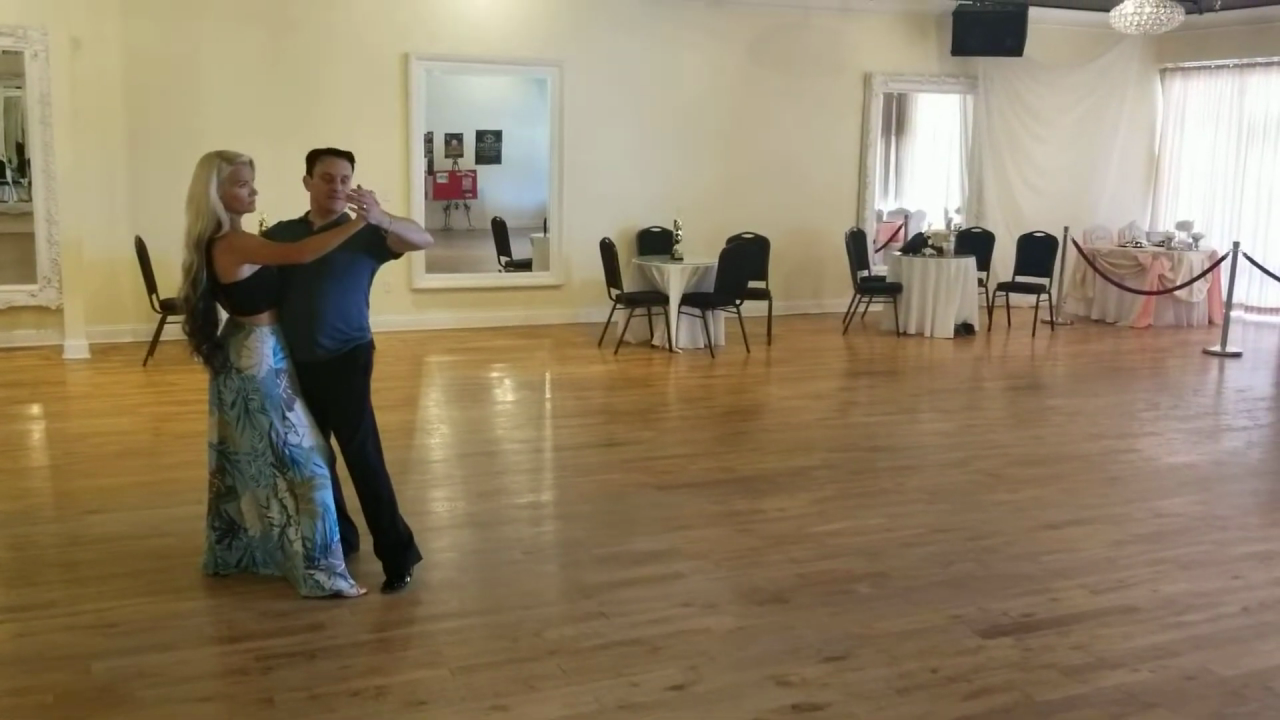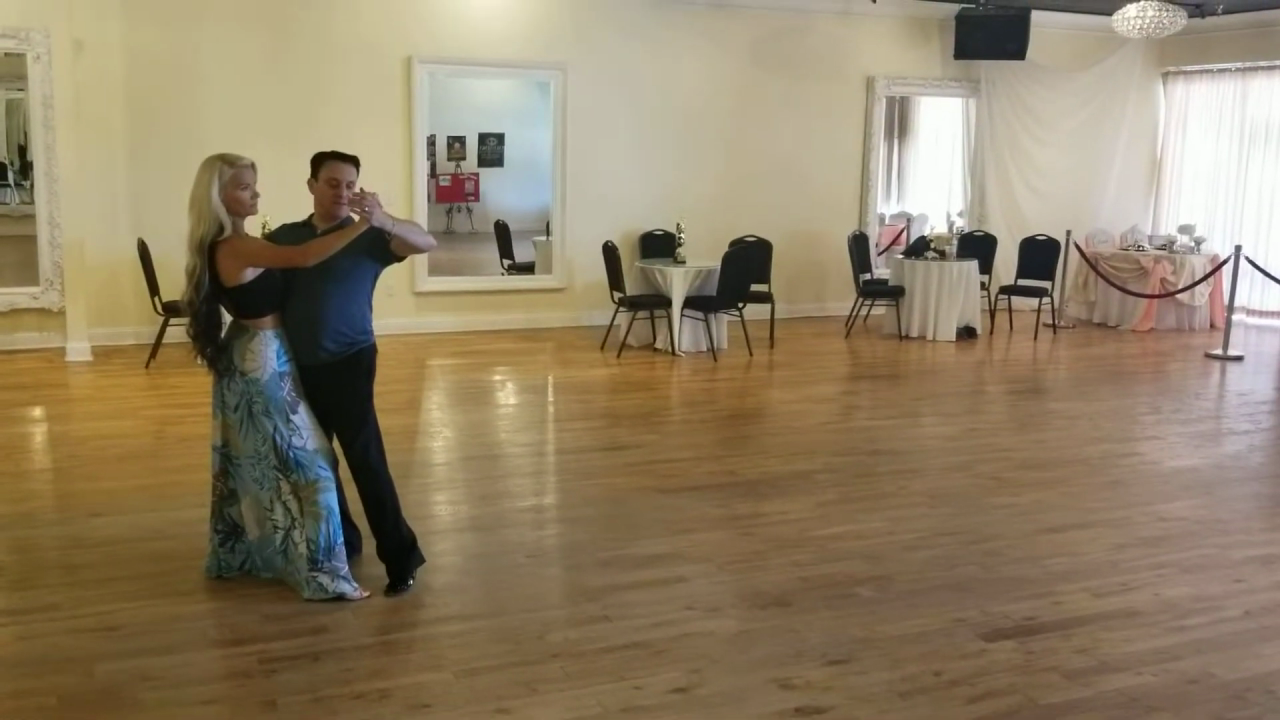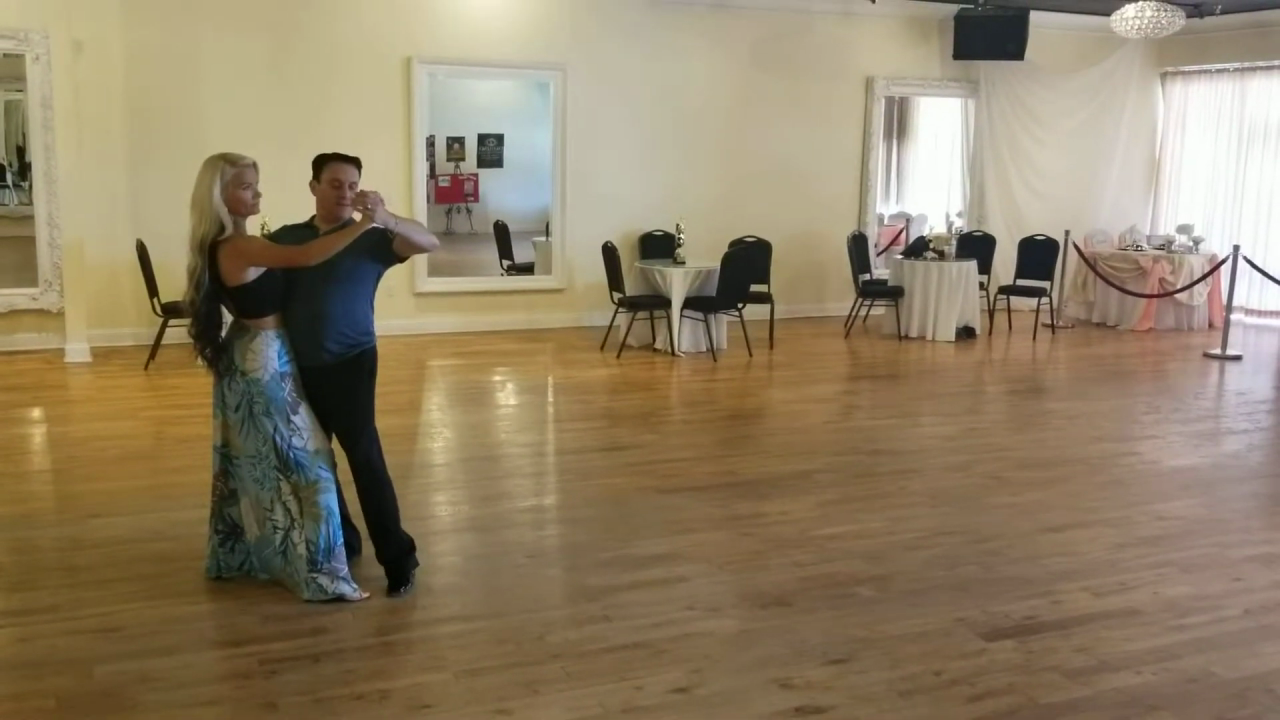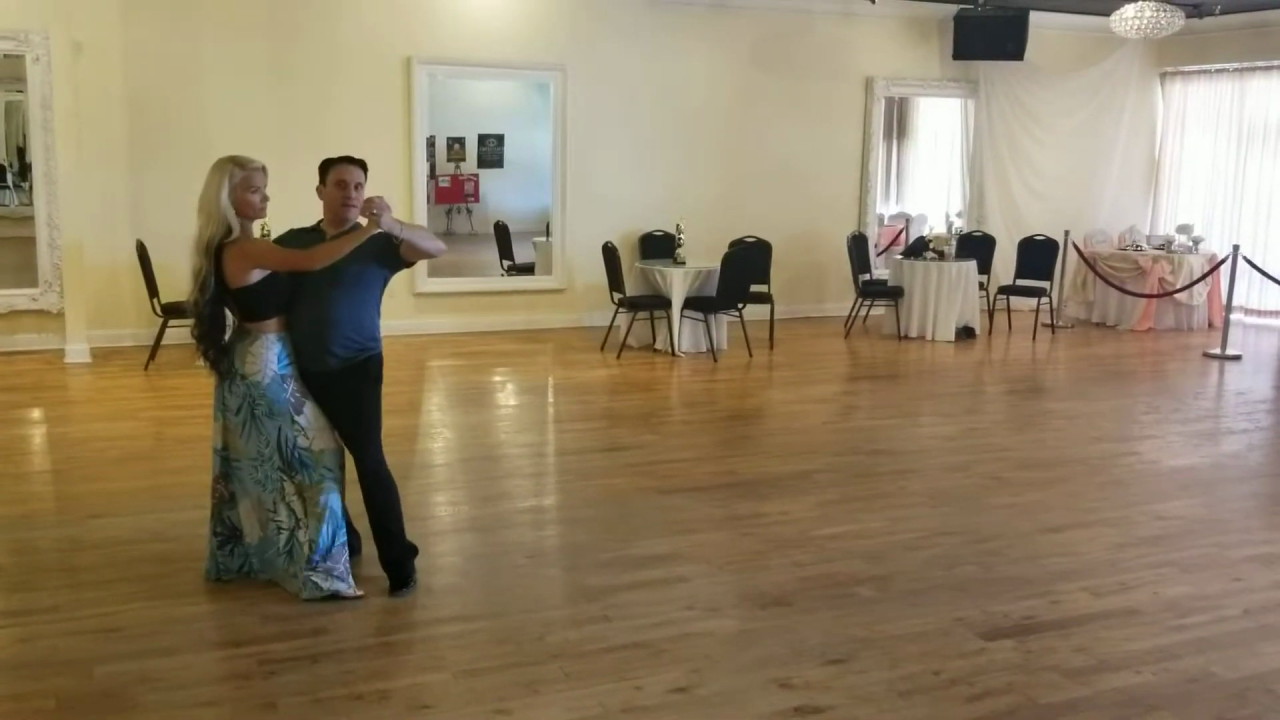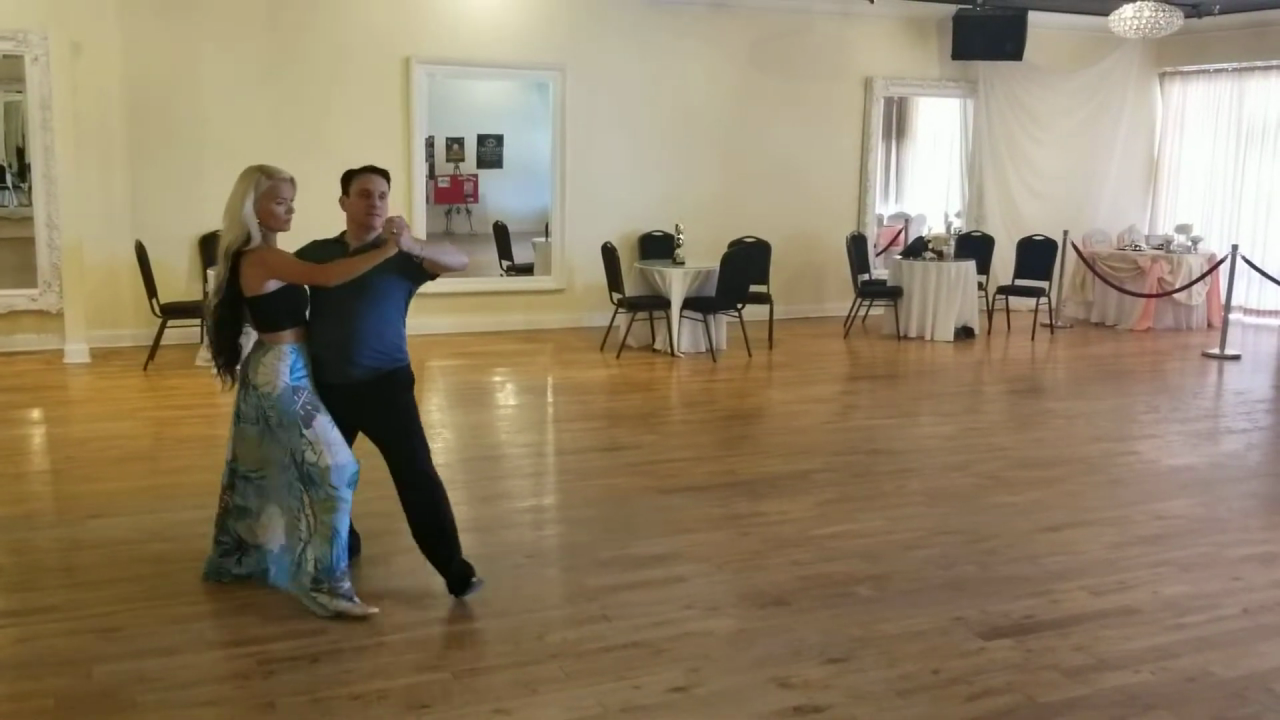
dt=0.4s
person 1, frame 1
left shoulder: (220, 243)
right shoulder: (234, 244)
right elbow: (299, 254)
right wrist: (359, 222)
left hip: (242, 355)
right hip: (258, 358)
left knee: (248, 461)
right knee: (299, 461)
left ankle: (234, 553)
right ankle: (317, 570)
person 1, frame 2
left shoulder: (223, 246)
right shoulder: (237, 247)
right elbow: (302, 258)
right wrist: (361, 225)
left hip: (246, 358)
right hip: (263, 362)
left knee: (250, 464)
right knee: (305, 463)
left ankle: (237, 555)
right ankle: (321, 573)
person 1, frame 3
left shoulder: (223, 246)
right shoulder: (240, 247)
right elbow: (306, 257)
right wrist: (363, 224)
left hip: (246, 358)
right hip: (264, 361)
left knee: (251, 464)
right knee: (307, 464)
left ankle: (237, 556)
right ankle: (320, 573)
person 1, frame 4
left shoulder: (229, 248)
right shoulder: (246, 249)
right elbow: (311, 261)
right wrist: (369, 230)
left hip: (247, 362)
right hip: (265, 365)
left knee: (252, 466)
right knee: (319, 458)
left ankle: (237, 557)
right ankle: (320, 569)
person 1, frame 5
left shoulder: (259, 258)
right shoulder: (263, 258)
right elbow: (327, 277)
right wrist: (388, 250)
left hip: (273, 372)
right hip: (282, 376)
left knee: (259, 477)
right knee: (334, 472)
left ankle: (237, 560)
right ankle: (330, 587)
person 2, frame 1
left shoulder: (363, 234)
right shoulder: (280, 234)
left elbow: (423, 239)
left wrist: (380, 218)
left hip: (345, 361)
right hip: (295, 364)
left knee: (364, 459)
left ankle: (398, 554)
right ankle: (338, 538)
person 2, frame 2
left shoulder: (367, 238)
right shoulder: (283, 237)
left elbow: (426, 243)
left wrist: (382, 220)
left hip: (348, 364)
right hip: (298, 368)
left knee: (366, 460)
left ankle: (401, 557)
right ankle: (339, 540)
person 2, frame 3
left shoulder: (370, 239)
right shoulder: (285, 238)
left elbow: (428, 242)
left wrist: (385, 217)
left hip: (349, 365)
right hip: (298, 369)
left knee: (365, 459)
left ankle: (398, 558)
right ankle: (340, 541)
person 2, frame 4
left shoulder: (377, 245)
right shoulder: (291, 242)
left elbow: (436, 248)
left wrist: (391, 225)
left hip: (356, 371)
right hip: (302, 374)
left knee: (370, 462)
left ankle: (399, 561)
person 2, frame 5
left shoulder: (402, 257)
right shoulder: (315, 254)
left elbow: (460, 261)
left wrist: (415, 245)
left hip: (386, 383)
right hip: (327, 385)
left knee: (416, 471)
left ankle: (454, 567)
